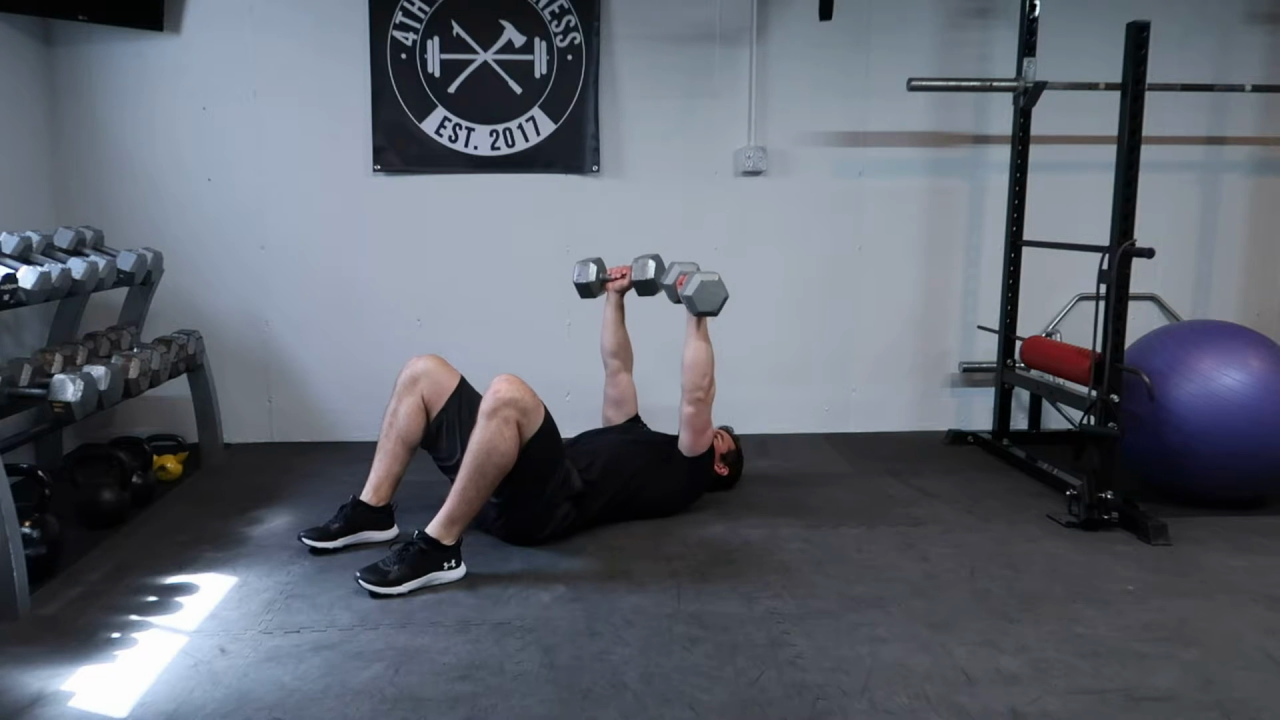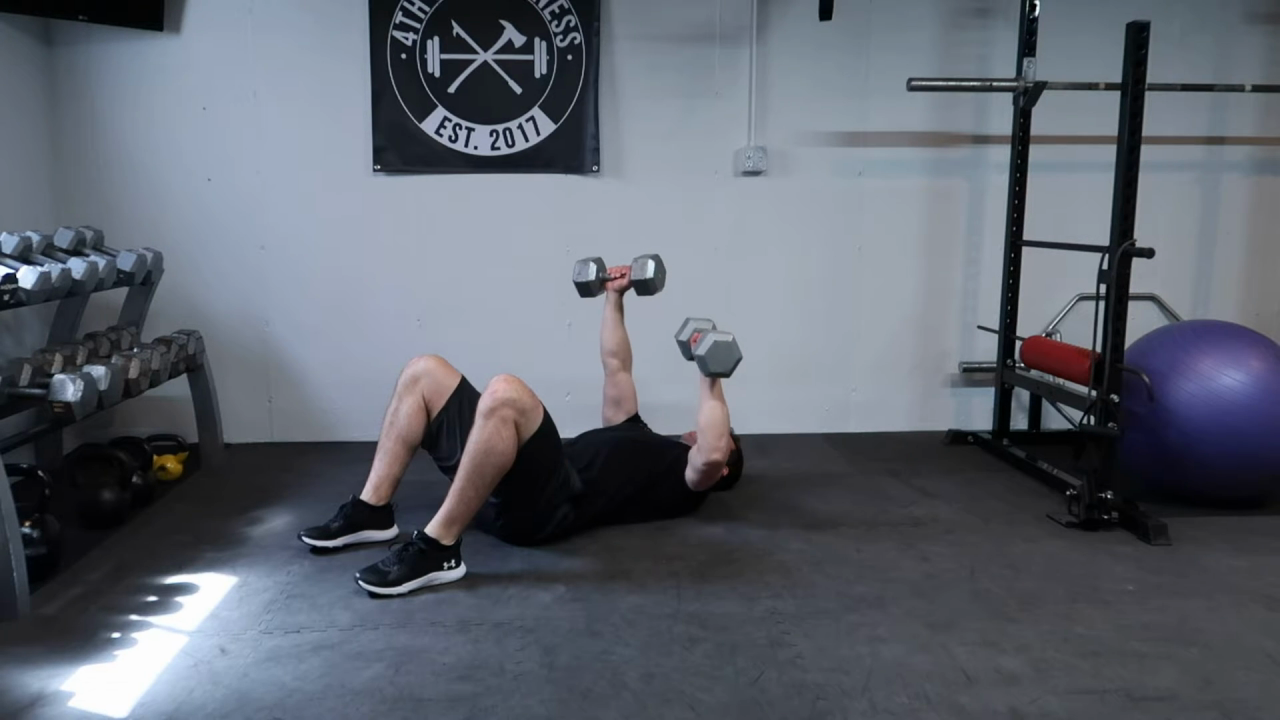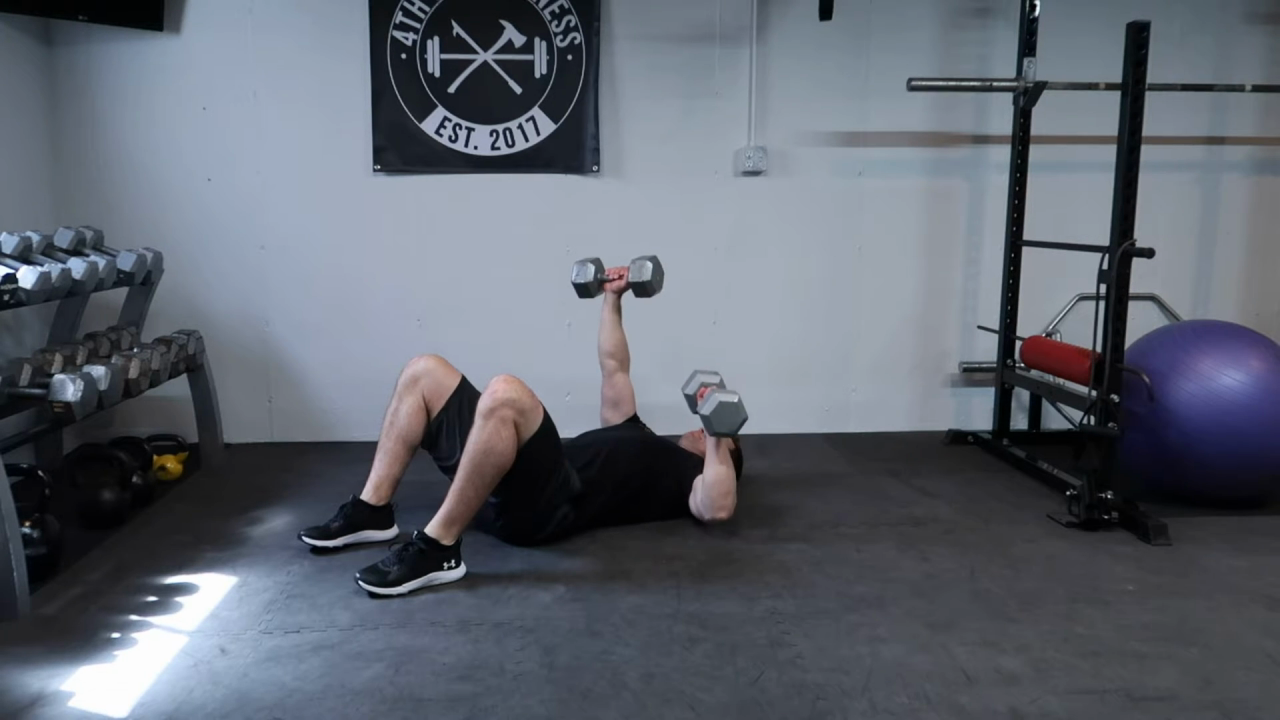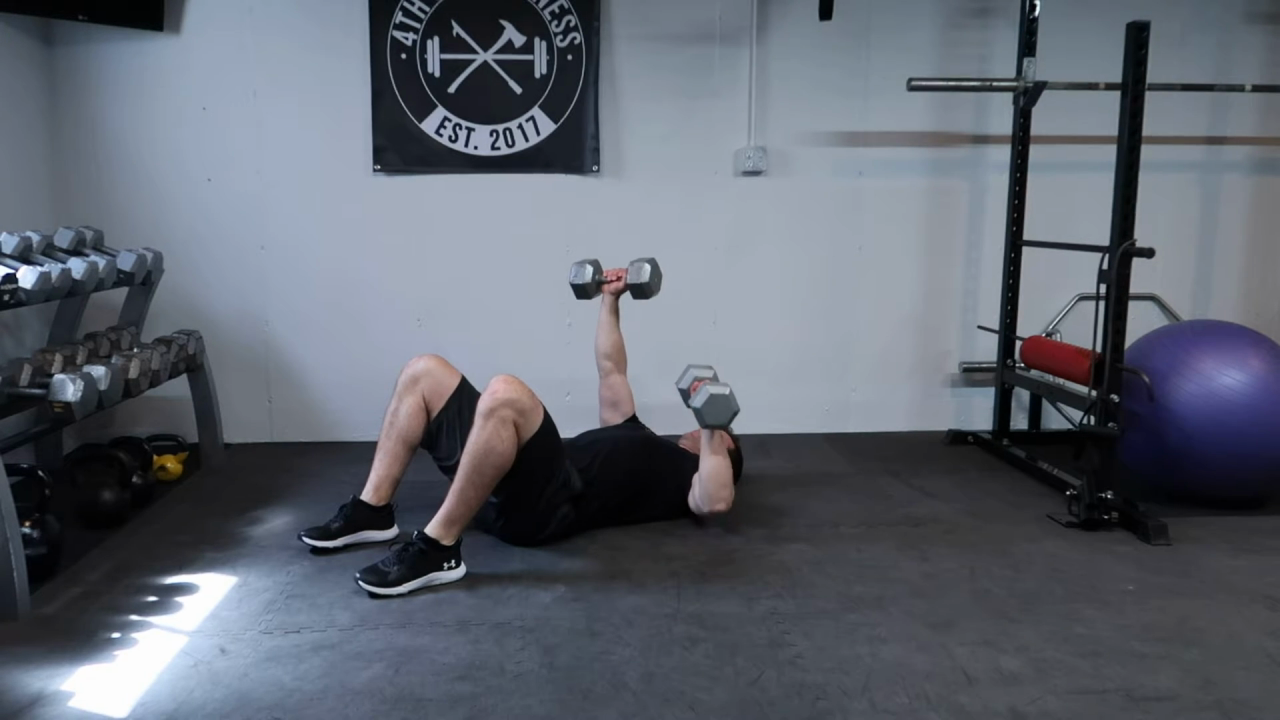
dt=0.5s
person 1, frame 1
left shoulder: (687, 471)
right shoulder: (641, 439)
left elbow: (697, 399)
right elbow: (618, 370)
left wrist: (697, 318)
right wrist: (615, 300)
left hip: (546, 502)
right hip: (502, 489)
left knee: (507, 392)
right knee: (424, 372)
left ankle: (438, 545)
right ankle: (372, 510)
person 1, frame 2
left shoulder: (687, 479)
right shoulder: (640, 438)
left elbow: (709, 455)
right elbow: (617, 367)
left wrist: (710, 381)
right wrist: (615, 298)
left hip: (544, 502)
right hip: (501, 489)
left knee: (504, 392)
right knee: (425, 371)
left ankle: (437, 546)
right ankle: (371, 510)
person 1, frame 3
left shoulder: (689, 472)
right shoulder: (638, 438)
left elbow: (718, 510)
right elbow: (614, 370)
left wrist: (717, 435)
right wrist: (612, 300)
left hip: (545, 503)
right hip: (502, 489)
left knee: (505, 392)
right knee: (425, 371)
left ankle: (437, 546)
right ankle: (372, 510)
person 1, frame 4
left shoulder: (688, 471)
right shoulder: (637, 436)
left elbow: (716, 503)
right elbow: (611, 371)
left wrist: (712, 433)
right wrist: (610, 301)
left hip: (545, 502)
right hip: (501, 489)
left knee: (504, 393)
right knee: (425, 371)
left ankle: (437, 546)
right ankle: (372, 510)
